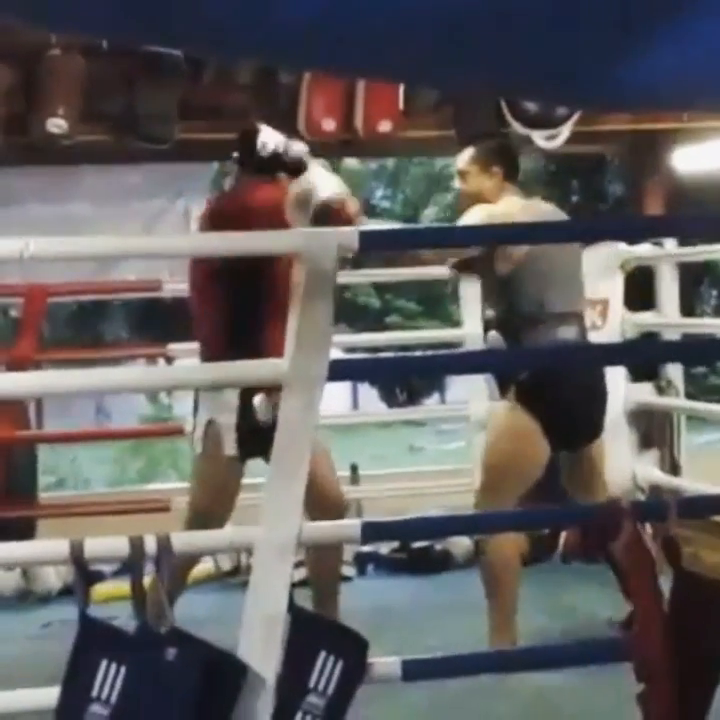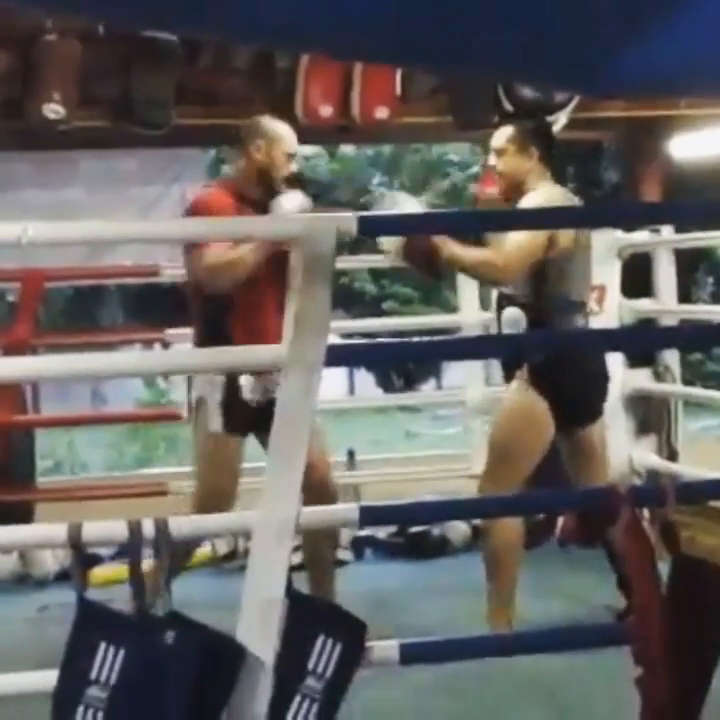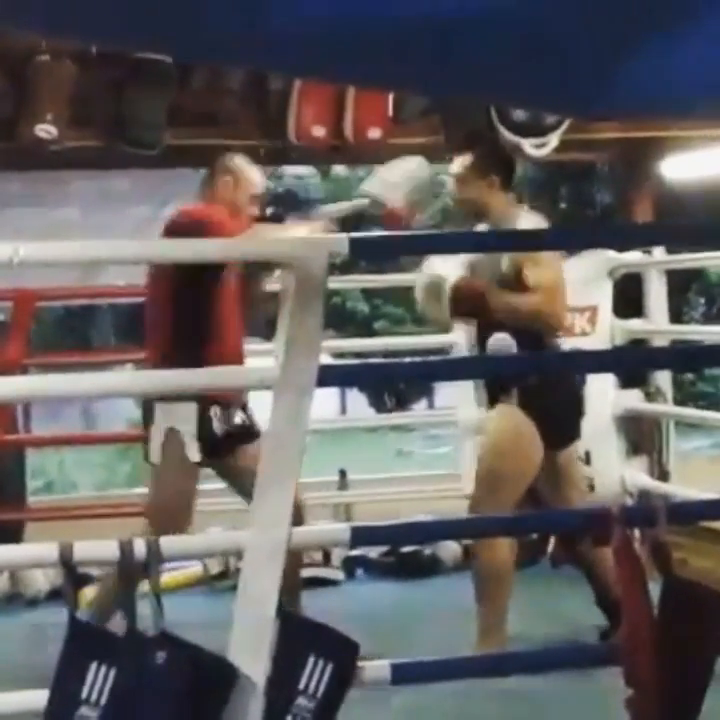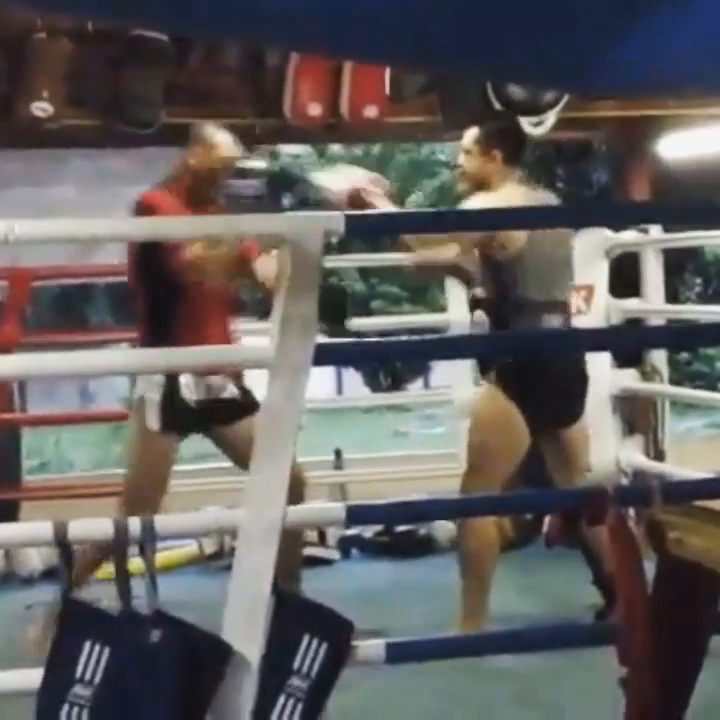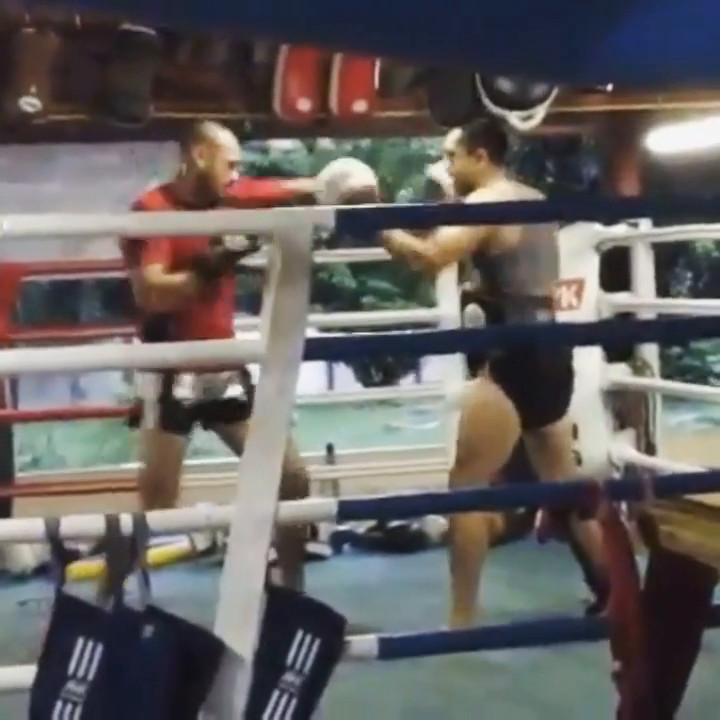
dt=0.7s
person 1, frame 1
left shoulder: (489, 218)
right shoulder: (551, 216)
left hip: (541, 381)
right hip: (580, 371)
left knee: (493, 509)
right knee: (596, 501)
left ankle: (503, 642)
person 1, frame 2
left shoulder: (542, 202)
right shoulder: (558, 203)
left elbow: (502, 268)
right elbow: (520, 270)
left wrist: (438, 244)
left hip: (548, 362)
right hip: (578, 358)
left knee: (497, 491)
right knee: (598, 489)
left ankle: (499, 626)
person 1, frame 3
left shoulder: (527, 232)
right shoulder: (490, 235)
left elbow: (553, 314)
right elbow: (472, 289)
left wrist: (485, 300)
left hip: (533, 388)
right hip: (547, 387)
left knee: (487, 515)
right knee: (573, 512)
left ankle: (491, 646)
right ankle: (629, 620)
person 1, frame 4
left shoulder: (495, 205)
right shoulder: (550, 203)
left elbow: (421, 237)
left wrist: (375, 201)
right wrist: (451, 258)
left hip: (524, 363)
right hip: (563, 358)
left knee: (478, 494)
right knee: (579, 489)
left ankle: (471, 626)
right ankle: (622, 601)
person 1, frame 5
left shoulder: (489, 202)
right shoulder: (531, 200)
left elbow: (429, 257)
left wrist: (379, 225)
left hip: (513, 357)
right hip: (545, 351)
left knee: (466, 486)
right knee: (564, 483)
left ankle: (462, 620)
right ankle: (612, 596)
person 2, frame 1
left shoulder: (265, 213)
right shoulder: (234, 207)
right elbow: (344, 210)
right wrist: (303, 164)
left hip: (277, 394)
right hip: (234, 398)
left knee: (330, 508)
right knee: (202, 529)
person 2, frame 2
left shoulder: (273, 200)
right shoulder: (211, 204)
right elbow: (217, 275)
right wrist: (273, 233)
left hip: (275, 375)
right hip: (226, 378)
left knee: (321, 489)
right knee: (211, 510)
left ankle: (325, 606)
person 2, frame 3
left shoulder: (218, 235)
right shoulder: (193, 222)
left elbow: (241, 302)
left wrist: (254, 272)
left hip: (224, 405)
right hip: (183, 407)
left knee: (285, 511)
right knee: (164, 539)
person 2, frame 4
left shoulder: (211, 213)
right shoulder: (156, 207)
left elbow: (266, 272)
right elbow: (205, 274)
left hip: (219, 376)
right hip: (168, 378)
left knee: (290, 482)
right knee: (134, 515)
person 2, frame 5
left shoulder: (231, 198)
right shoulder: (151, 210)
left elbow: (304, 190)
right elbow: (151, 296)
right wrist: (210, 268)
left hip: (225, 372)
right hip: (172, 377)
left knee: (292, 480)
right knee: (155, 509)
